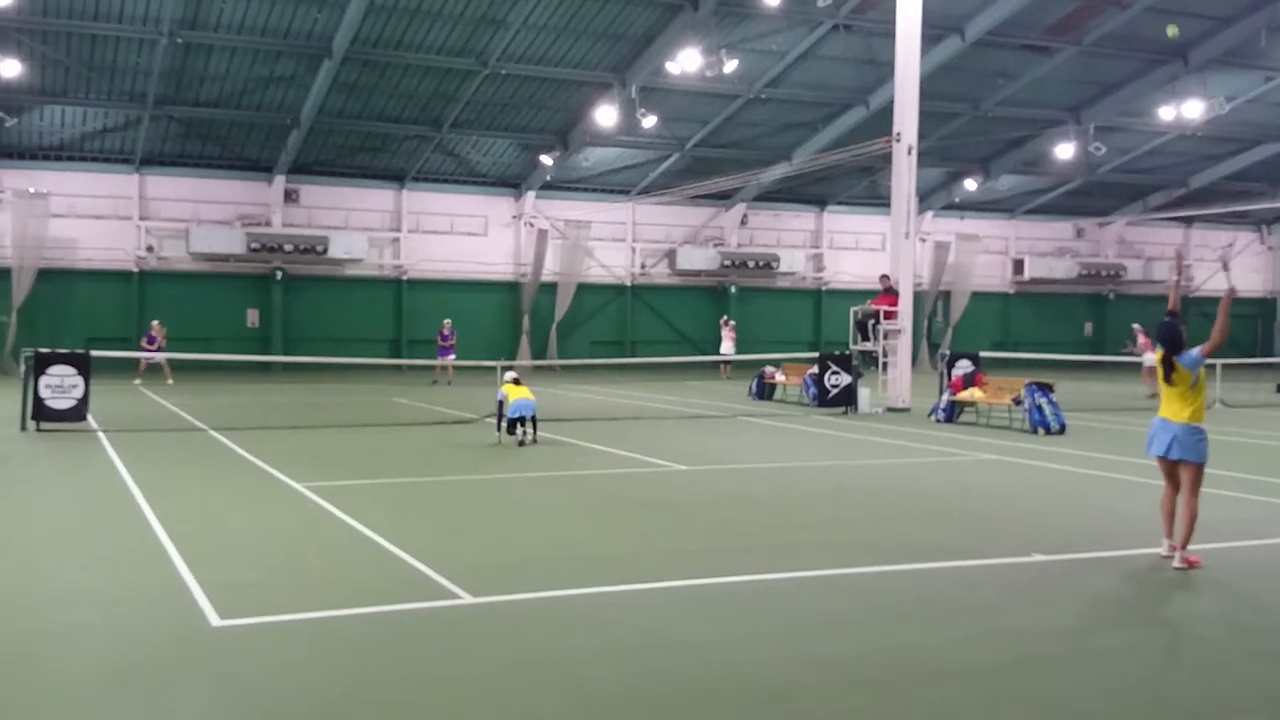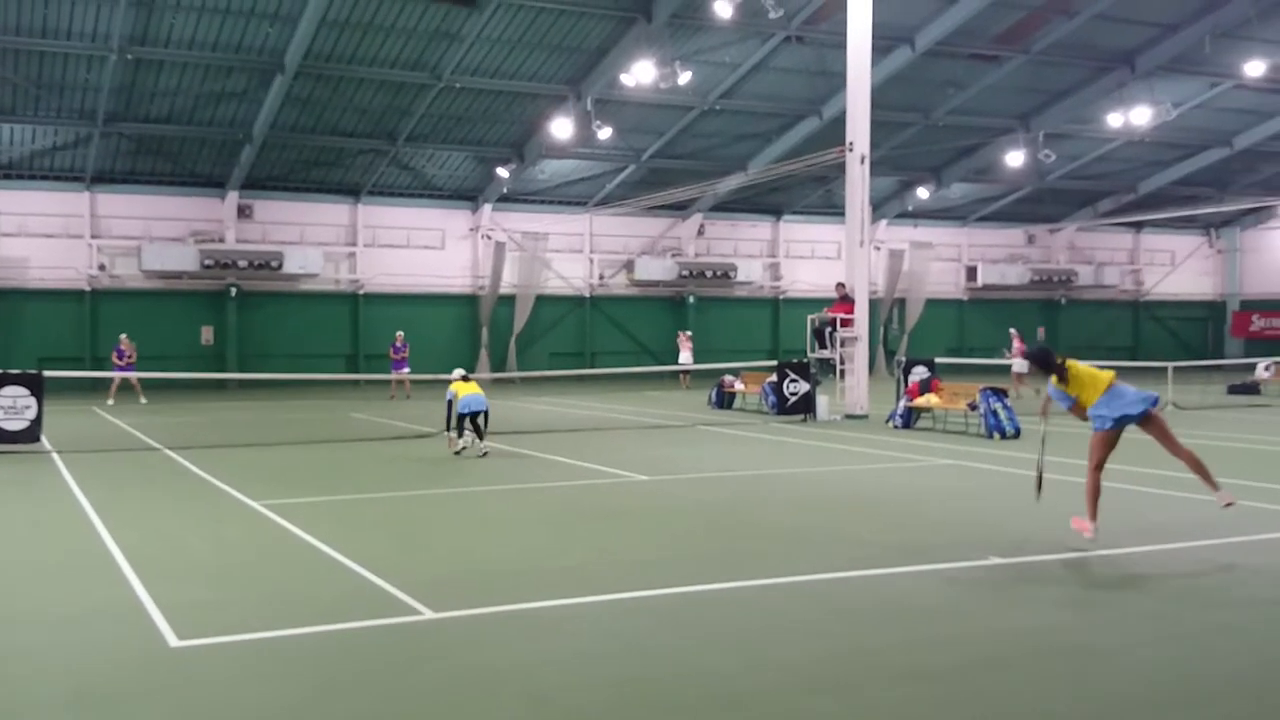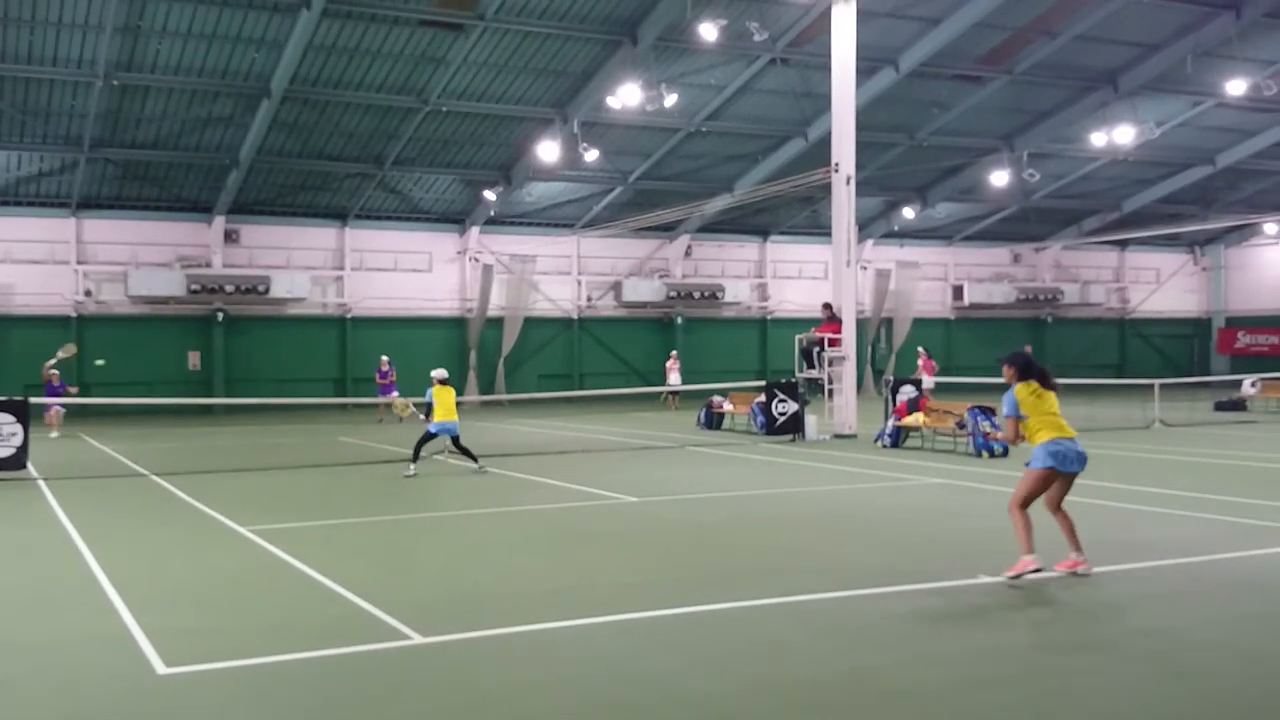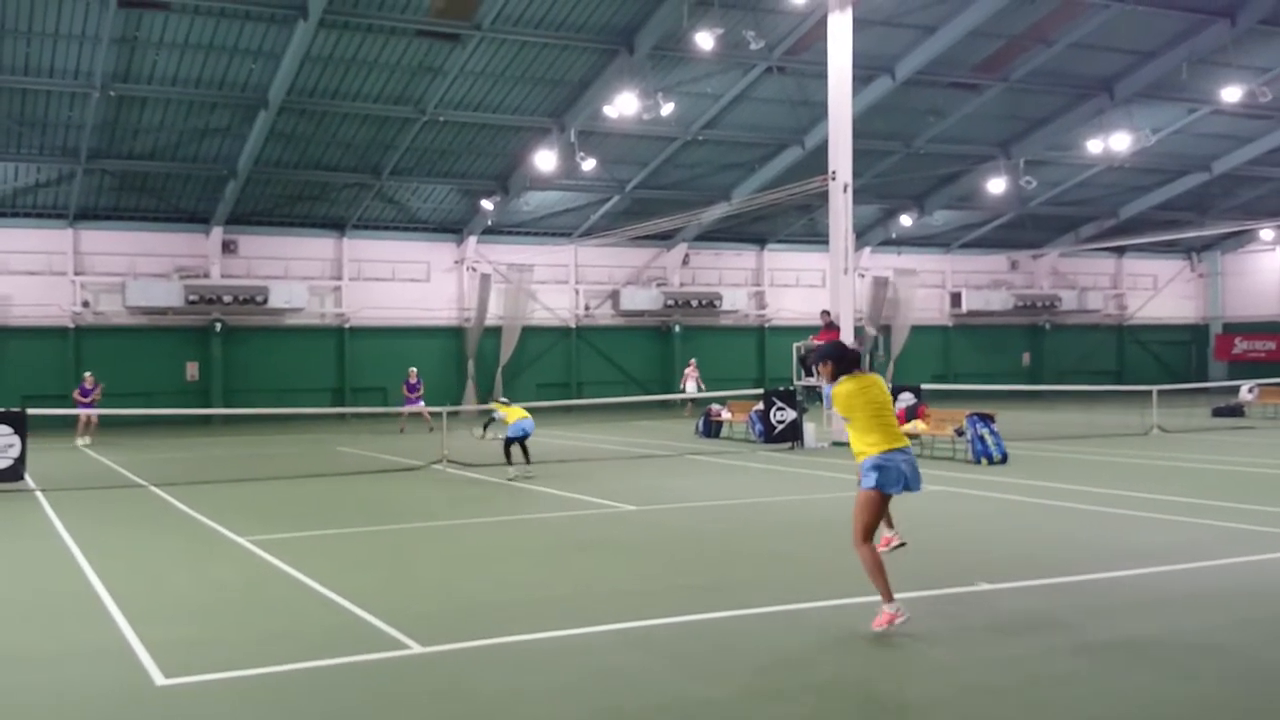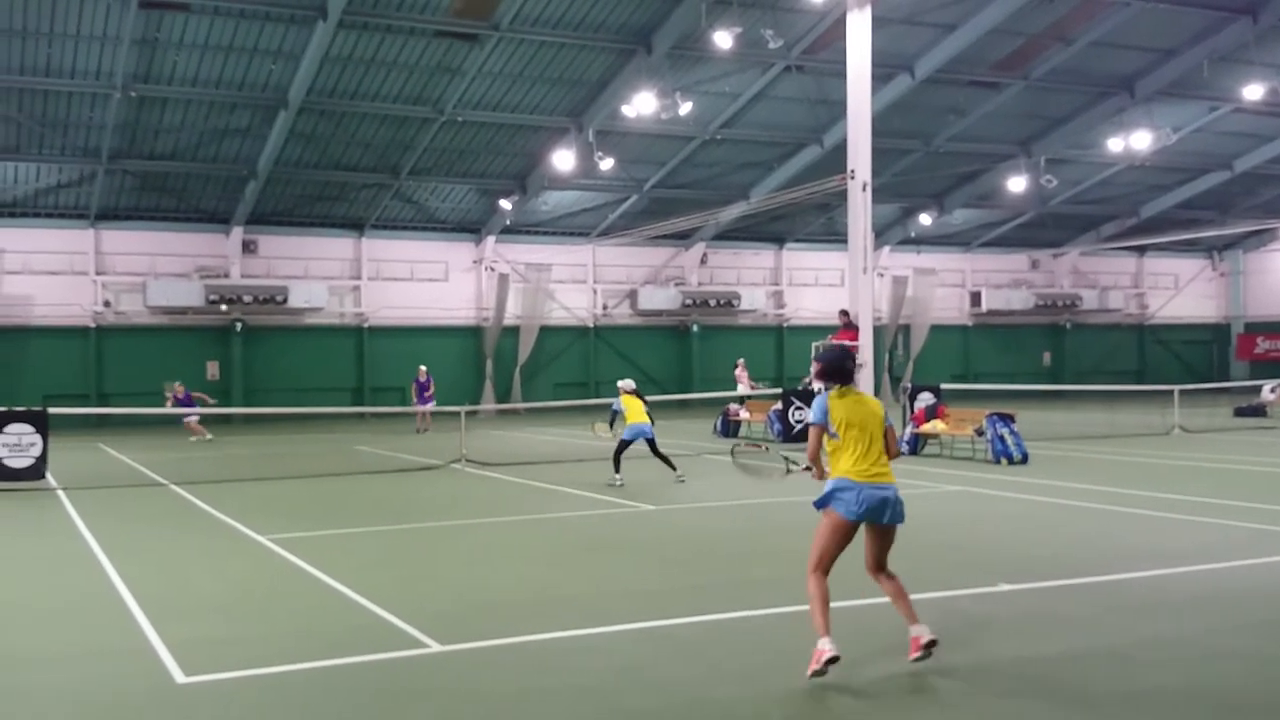
dt=1s
person 1, frame 1
left shoulder: (1161, 355)
right shoulder: (1188, 361)
left elbow: (1172, 312)
right elbow: (1217, 340)
left wrist: (1178, 277)
right wrist: (1226, 303)
left hip: (1162, 429)
right hip: (1187, 433)
left knee: (1171, 489)
right knee: (1190, 495)
left ankle: (1168, 543)
right ankle: (1181, 554)
person 1, frame 2
left shoulder: (1054, 386)
right shoulder: (1067, 365)
left elbow: (1082, 416)
right wrist: (1046, 401)
left hip: (1108, 410)
right hip: (1128, 396)
left knee: (1094, 468)
right knee: (1177, 447)
left ankle: (1089, 524)
right ankle: (1219, 492)
person 1, frame 3
left shoulder: (1012, 395)
right shoulder: (1045, 389)
left elbow: (1012, 437)
left wrist: (998, 435)
right wrist: (1024, 434)
left hip: (1050, 451)
right hip: (1071, 448)
left knee: (1016, 505)
right knee: (1053, 505)
left ankle: (1029, 558)
right ankle: (1078, 558)
person 1, frame 4
left shoulder: (835, 391)
right shoulder: (875, 380)
left hip: (880, 462)
right hip: (901, 455)
left knee: (862, 541)
left ankle: (891, 607)
right ankle: (891, 532)
person 1, frame 5
left shoulder: (824, 402)
right shoulder: (876, 404)
left elbow: (813, 451)
right elbow: (893, 450)
left wrist: (818, 470)
left hip: (849, 491)
right hip: (884, 491)
left knee: (816, 571)
right knee: (878, 569)
left ankle: (825, 644)
right ankle: (919, 631)
